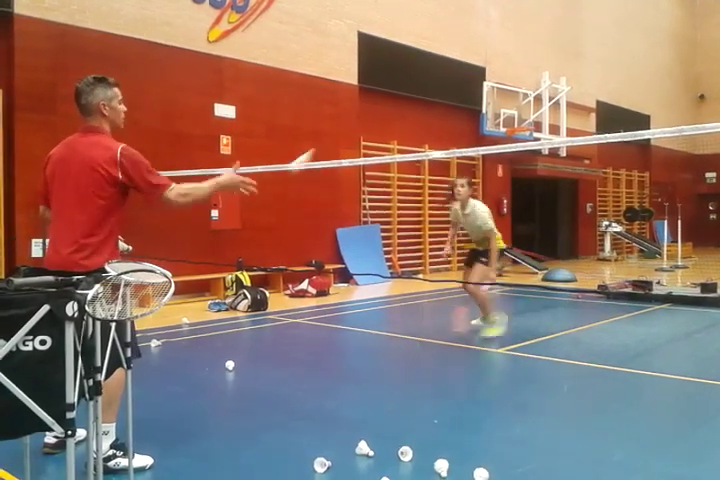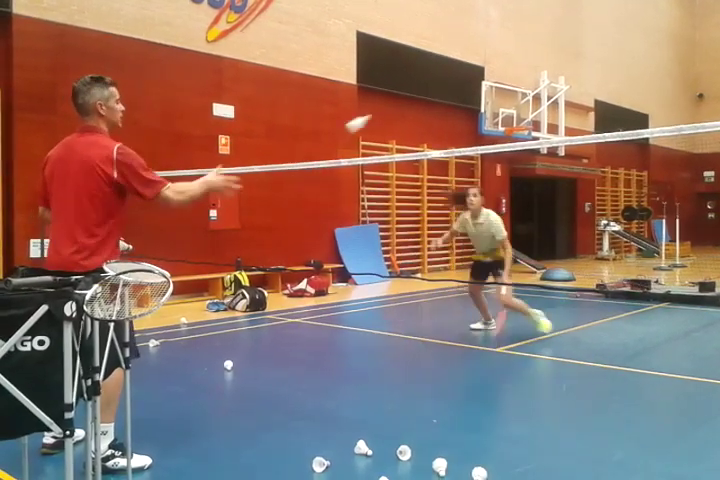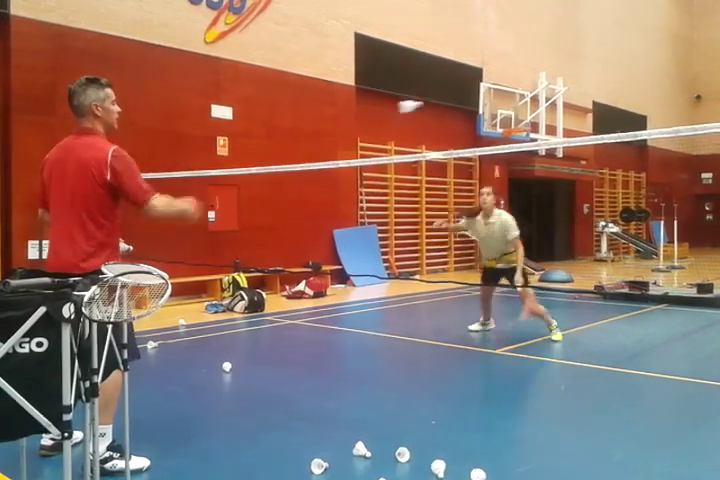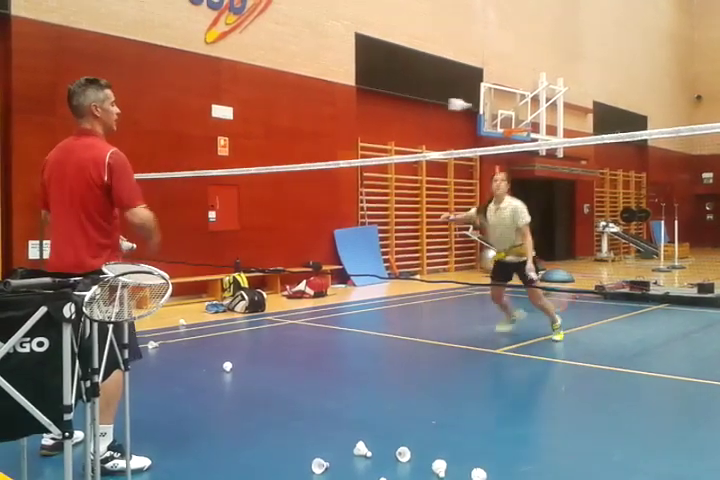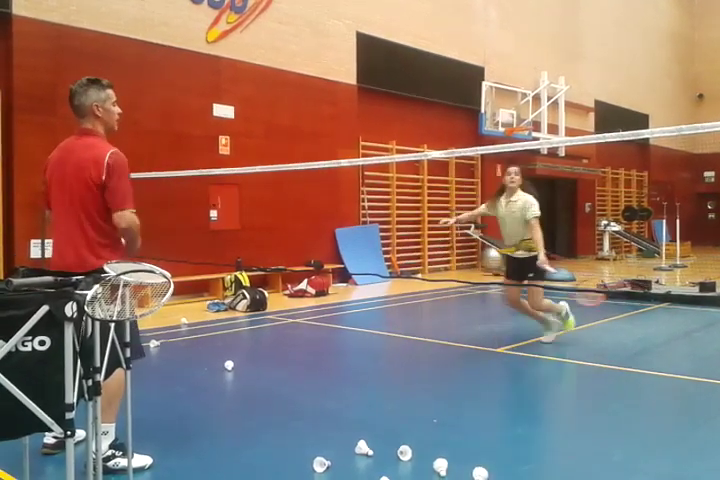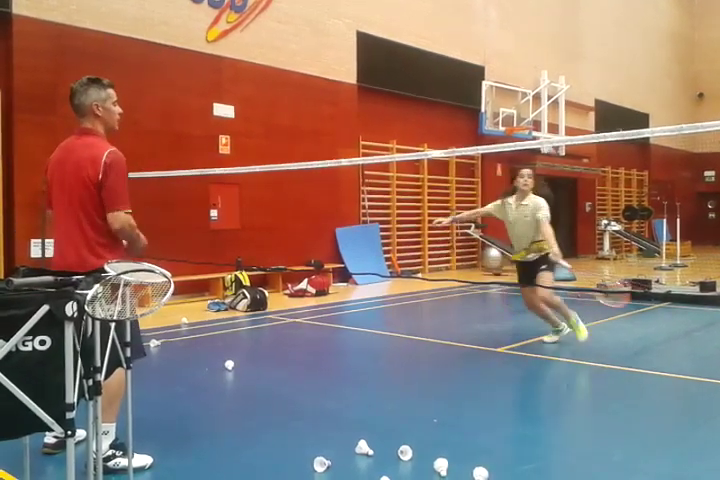
dt=0.1s
person 1, frame 1
left shoulder: (57, 153)
right shoulder: (117, 154)
left elbow: (45, 212)
right elbow: (174, 194)
right wrist: (220, 182)
left hip: (58, 268)
right hip: (93, 271)
right knee: (114, 358)
left ankle: (55, 430)
right ankle: (106, 447)
person 1, frame 2
left shoulder: (56, 154)
right shoulder: (115, 154)
left elbow: (45, 213)
right elbow: (169, 194)
right wrist: (209, 182)
left hip: (59, 269)
right hip: (94, 272)
right knee: (113, 358)
left ankle: (54, 431)
right ankle: (105, 447)
person 1, frame 3
left shoulder: (53, 155)
right shoulder: (111, 155)
left elbow: (45, 215)
right elbow: (153, 205)
right wrist: (184, 207)
left hip: (58, 271)
right hip: (94, 273)
right knee: (112, 361)
left ankle: (52, 433)
right ankle: (104, 451)
person 1, frame 4
left shoulder: (54, 156)
right shoulder: (109, 156)
left elbow: (49, 215)
right elbow: (138, 216)
right wrist: (152, 237)
left hip: (60, 271)
right hip: (98, 274)
right knee: (114, 361)
left ankle: (55, 434)
right ankle: (104, 450)
person 1, frame 5
left shoulder: (57, 155)
right shoulder: (109, 157)
right elbow: (124, 220)
right wrist: (133, 243)
left hip: (63, 271)
right hip: (100, 272)
right knee: (116, 359)
left ankle: (56, 431)
right ankle: (106, 447)
person 1, frame 6
left shoulder: (58, 155)
right shoulder: (108, 156)
right elbow: (119, 221)
right wrist: (138, 241)
left hip: (65, 270)
right hip: (101, 272)
right knee: (116, 359)
left ankle: (56, 430)
right ankle: (106, 447)
person 2, frame 1
left shoulder: (480, 210)
right shoulder: (456, 207)
left elbow: (493, 238)
right elbow: (455, 225)
left wrist: (492, 268)
right wrist: (449, 244)
left hip: (490, 247)
right hip: (477, 245)
left knee: (473, 285)
right knee: (467, 284)
left ankle: (494, 320)
right ankle: (487, 317)
person 2, frame 2
left shoulder: (493, 219)
right shoulder: (464, 218)
left elbow: (506, 248)
right elbow: (452, 232)
left wrist: (506, 274)
right wrist: (440, 241)
left hip: (498, 258)
right hip: (481, 257)
left knee: (505, 300)
right knee: (474, 292)
left ankle: (536, 316)
right ankle: (488, 321)
person 2, frame 3
left shoulder: (505, 219)
right shoulder: (474, 219)
left elbow: (518, 247)
right elbow: (457, 227)
left wrist: (519, 271)
right wrist: (444, 225)
left hip: (510, 262)
right hip: (490, 263)
left knee: (530, 305)
right knee: (485, 296)
left ankle: (552, 325)
right ankle: (486, 321)
person 2, frame 4
left shoulder: (517, 206)
right shoulder: (487, 208)
left elbow: (526, 234)
right elbow: (466, 217)
left wrist: (529, 260)
right wrist: (452, 217)
left hip: (521, 257)
right hip: (502, 257)
left knee: (537, 300)
right knee: (496, 297)
left ankle: (556, 322)
right ankle: (512, 316)
person 2, frame 5
left shoulder: (528, 200)
right shoulder: (497, 201)
left elbow: (535, 228)
right elbow: (475, 213)
left wrist: (541, 253)
right wrist: (455, 219)
left hip: (531, 253)
right hip: (513, 254)
left knee: (536, 304)
right knee: (512, 299)
left ankle: (561, 310)
right ankle: (549, 323)
person 2, frame 6
left shoulder: (539, 202)
right shoulder: (505, 204)
left elbow: (545, 226)
right elbow: (476, 212)
left wrist: (554, 247)
right wrist: (451, 219)
left hip: (541, 255)
right hip: (522, 258)
left knee: (543, 296)
right knee: (531, 303)
left ankle: (572, 319)
right ankle: (559, 327)
